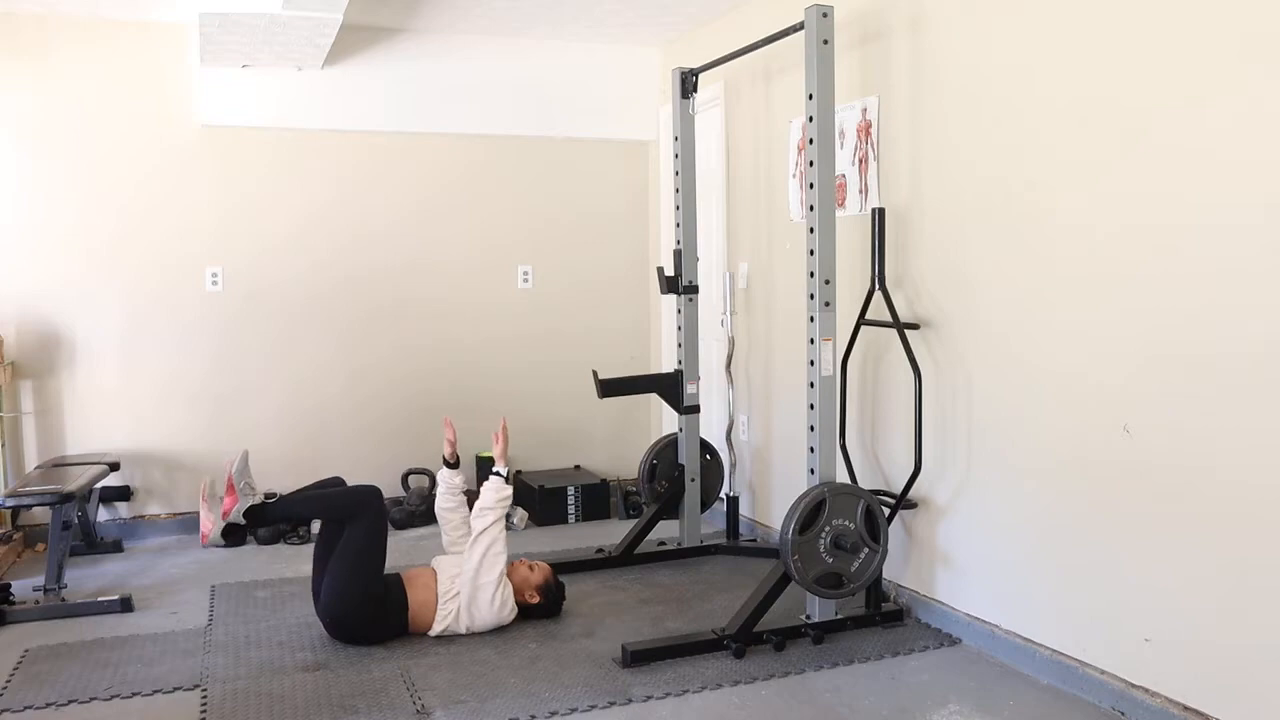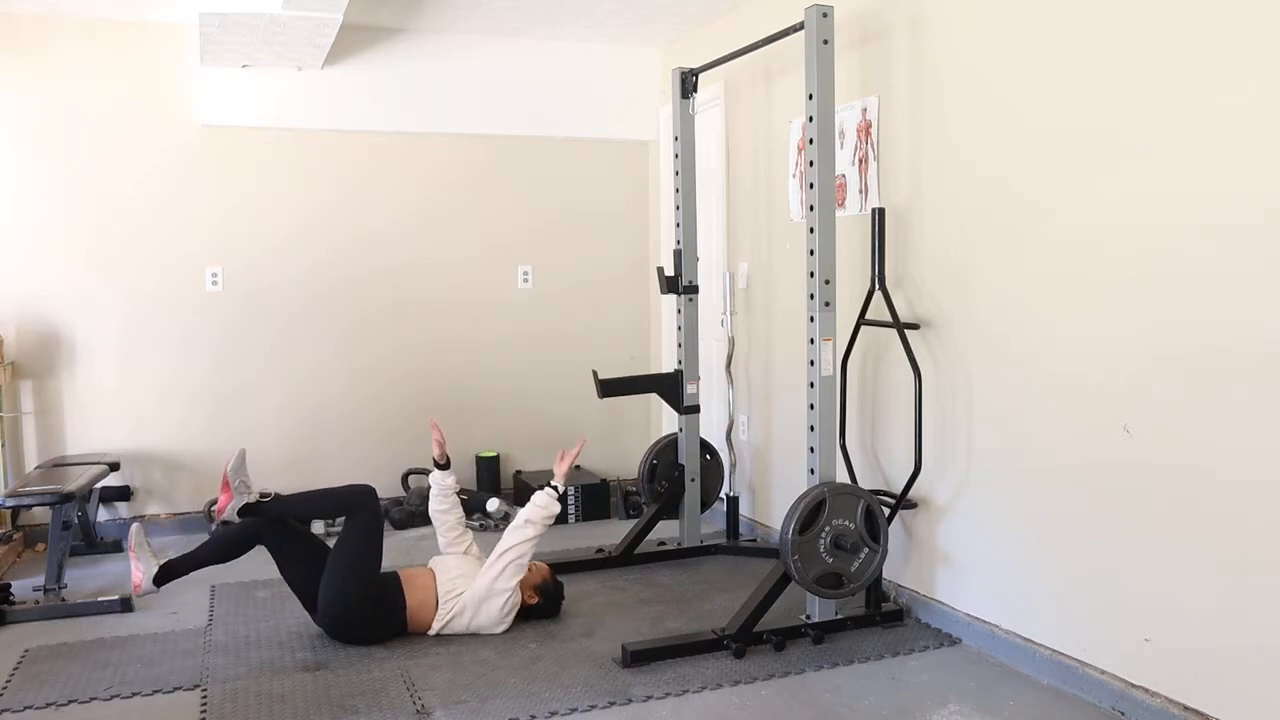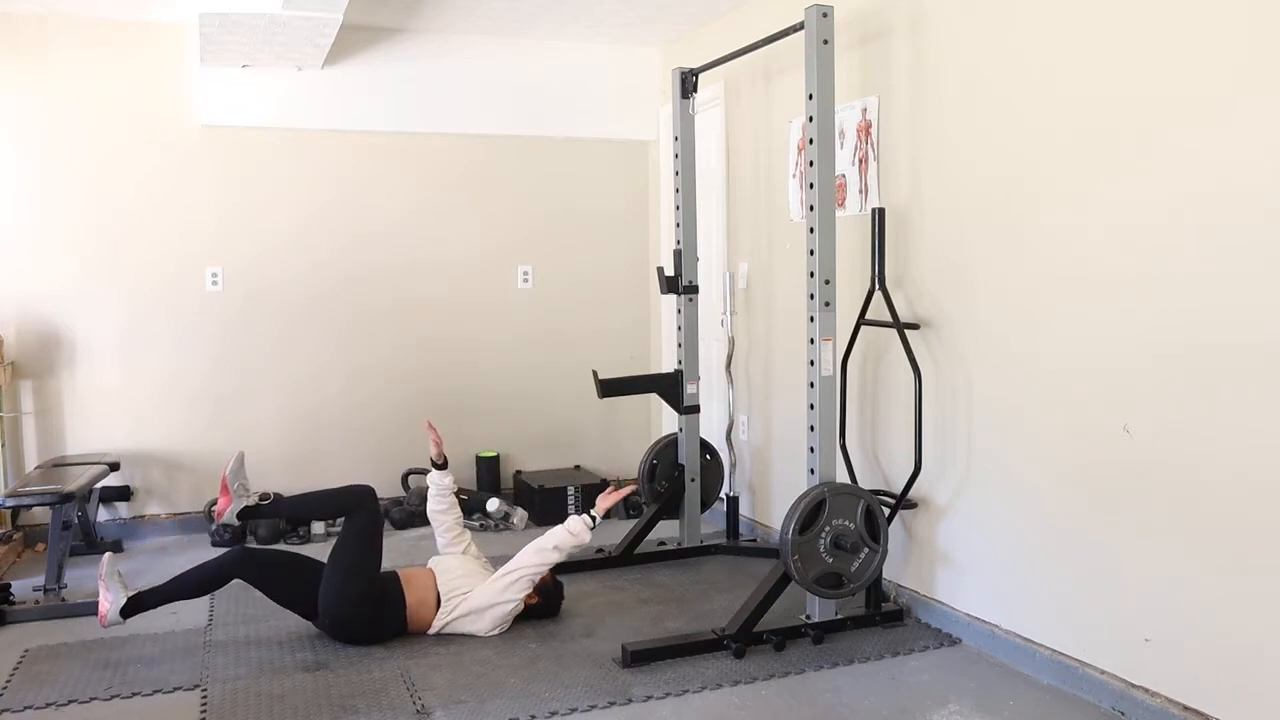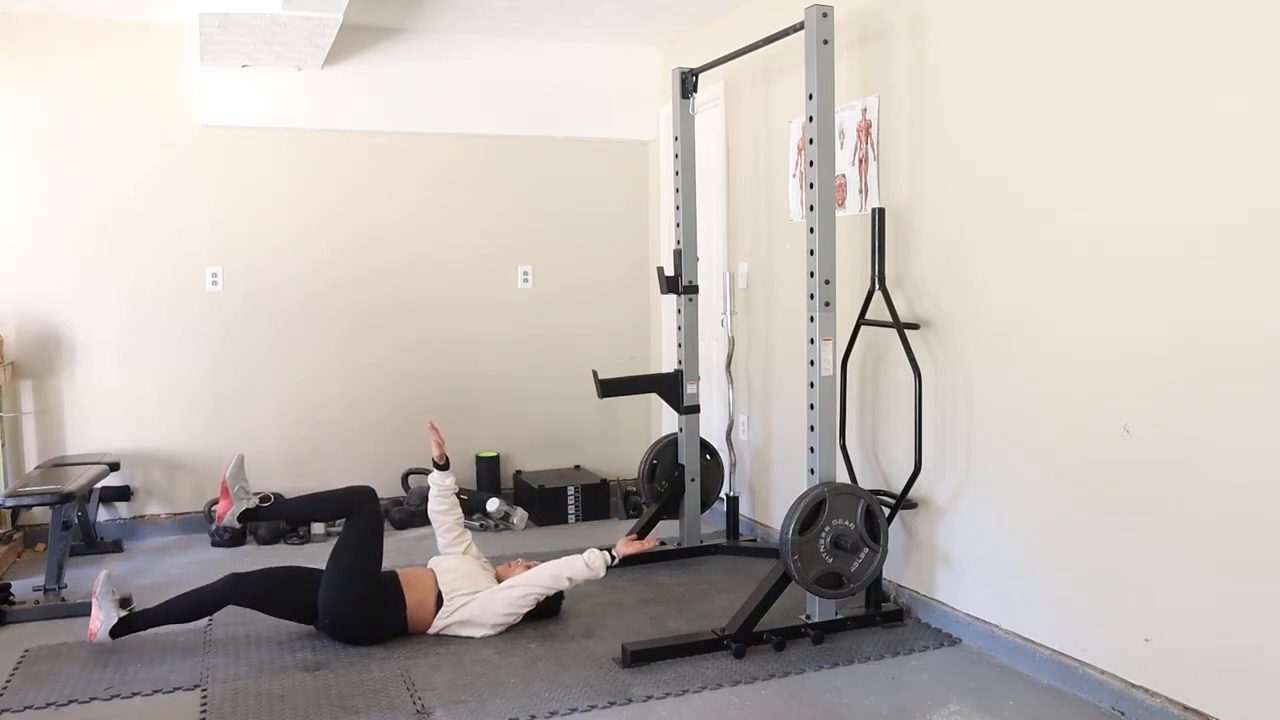
dt=0.7s
person 1, frame 1
left shoulder: (497, 604)
right shoulder: (478, 574)
left elbow: (487, 529)
right elbow: (458, 528)
left wrist: (499, 469)
right wrist: (452, 463)
left hip: (353, 614)
right hip: (347, 603)
left knee: (368, 498)
right knee: (336, 487)
left ankle: (248, 508)
right ankle: (229, 525)
person 1, frame 2
left shoulder: (500, 605)
right shoulder: (478, 572)
left elbow: (522, 537)
right elbow: (452, 527)
left wrist: (555, 488)
right wrist: (442, 465)
left hip: (356, 615)
right hip: (346, 605)
left knee: (363, 498)
right knee: (267, 526)
left ankle: (246, 505)
right ankle: (159, 575)
person 1, frame 3
left shoulder: (500, 607)
right shoulder: (480, 572)
left elbow: (544, 550)
right elbow: (448, 524)
left wrist: (593, 516)
right wrist: (439, 464)
left hip: (359, 615)
right hip: (350, 605)
left knee: (364, 498)
right knee: (240, 559)
left ankle: (249, 505)
right ankle: (127, 605)
person 1, frame 4
left shoulder: (501, 605)
right shoulder: (477, 568)
left elbow: (558, 574)
right elbow: (447, 521)
left wrist: (609, 555)
right wrist: (441, 465)
left hip: (358, 615)
right hip: (348, 603)
left knee: (364, 499)
right knee: (235, 585)
left ankle: (248, 509)
right ankle: (120, 624)
